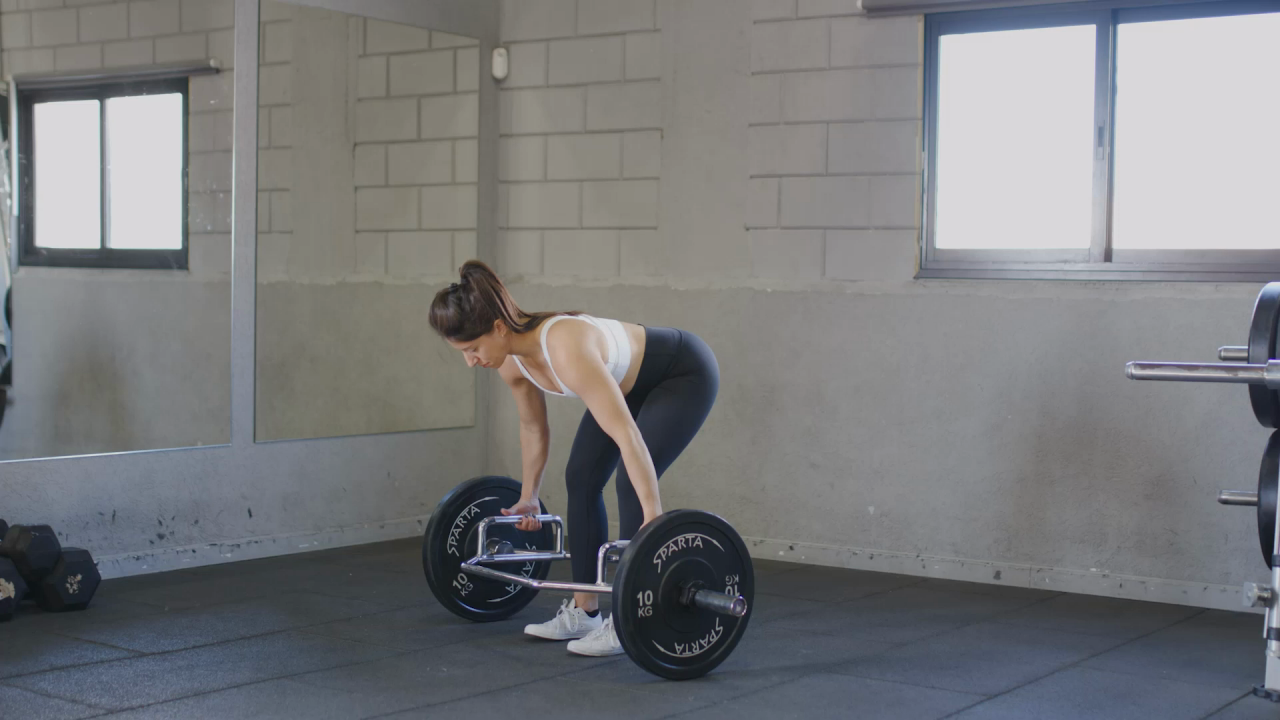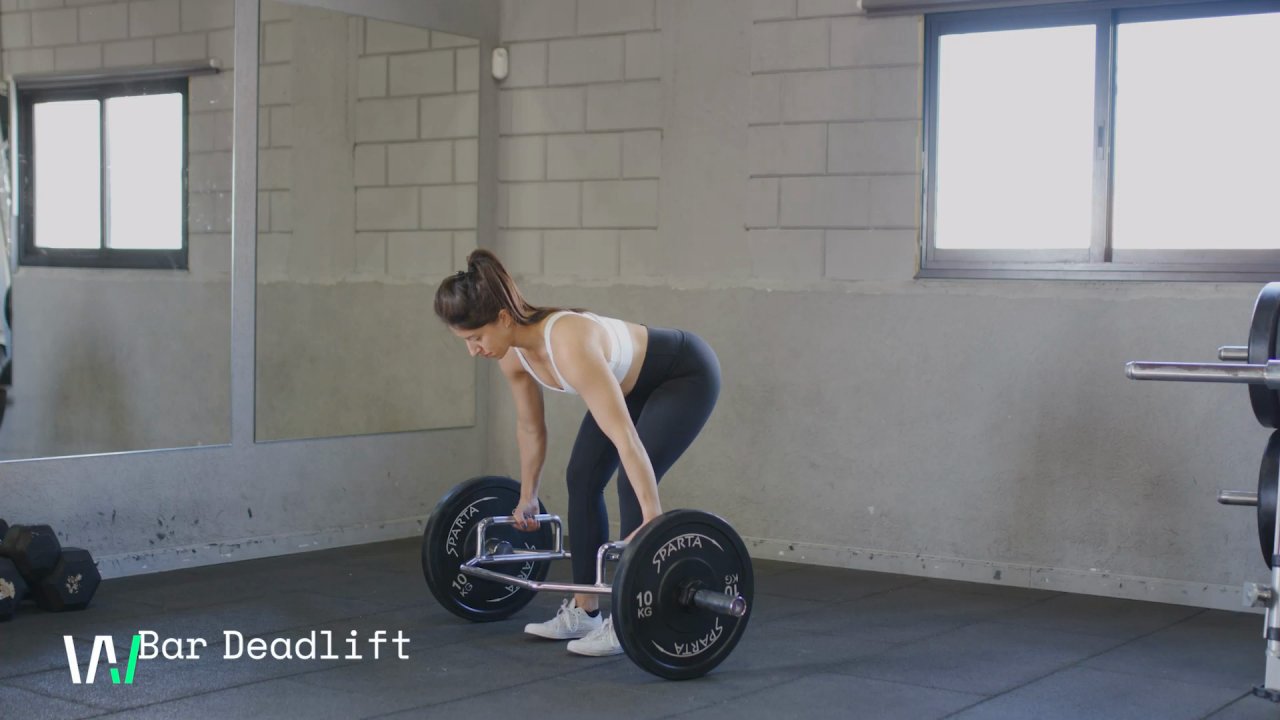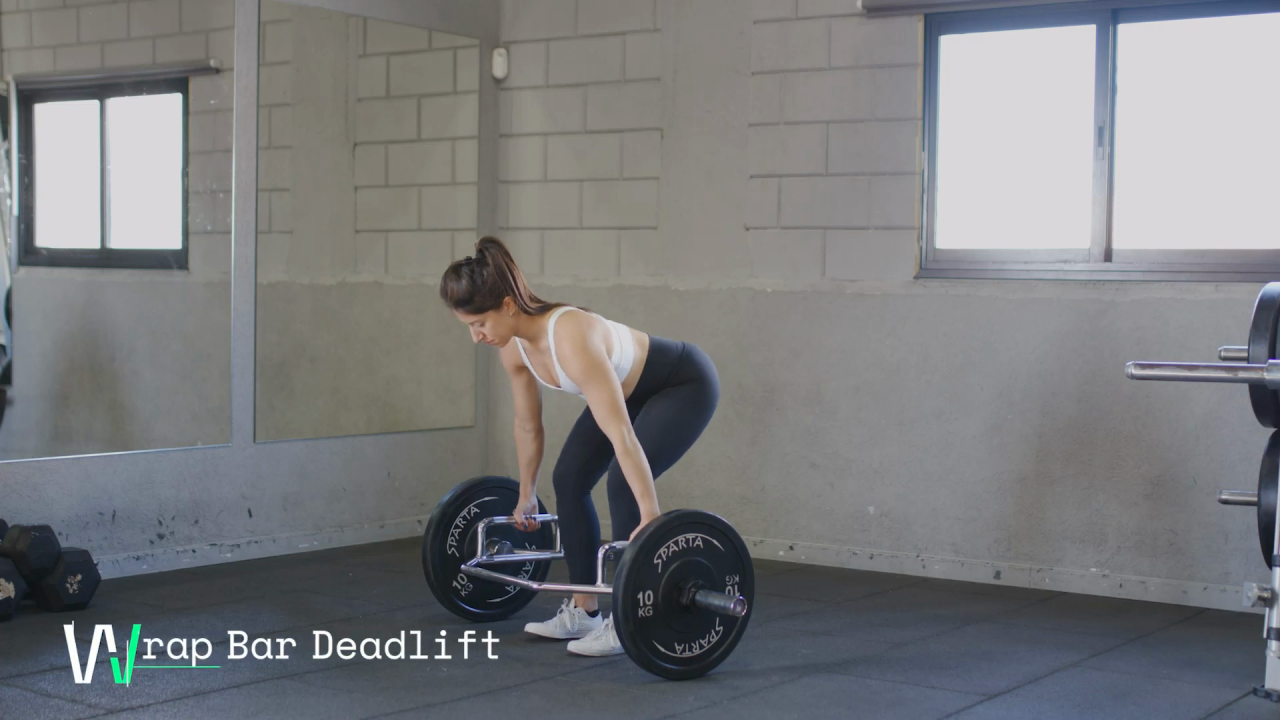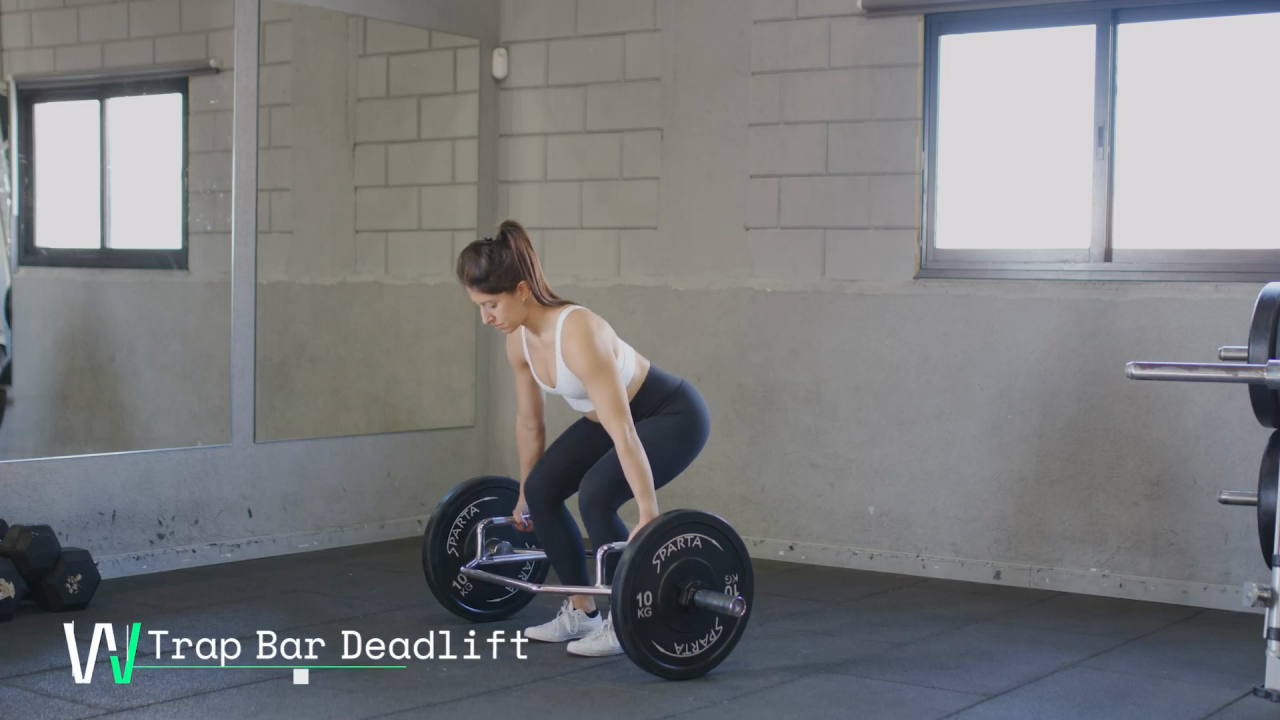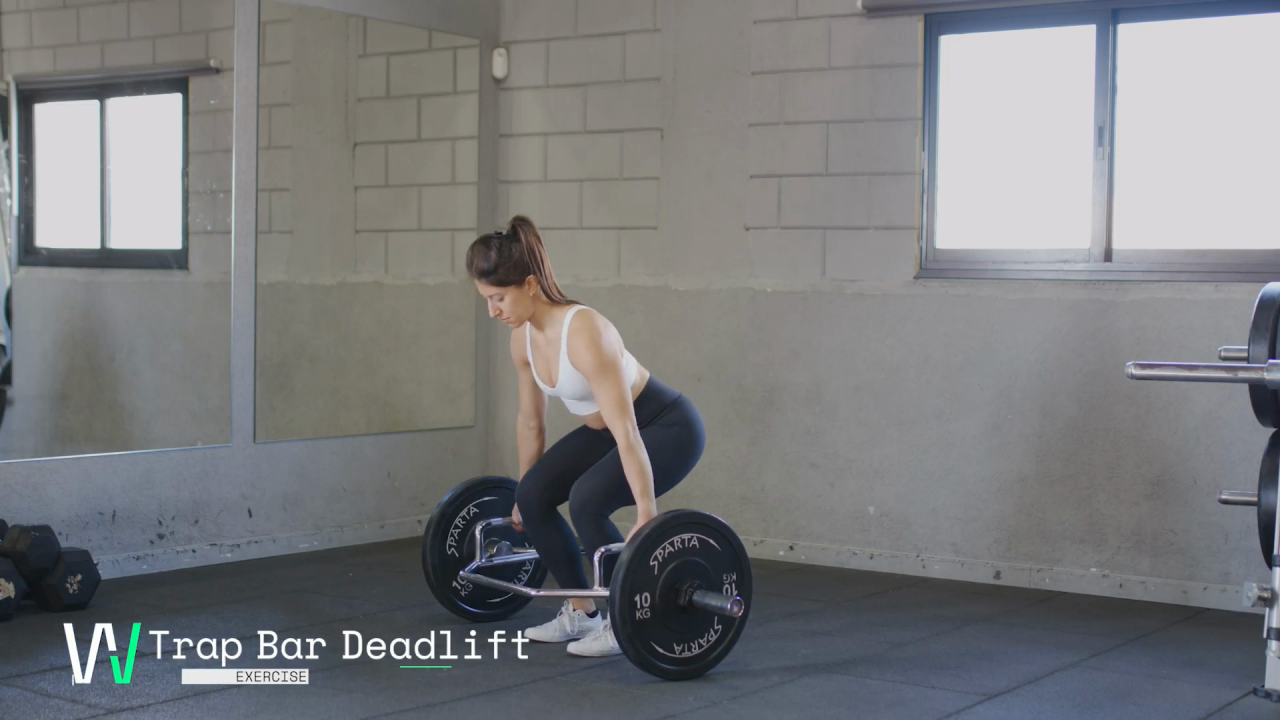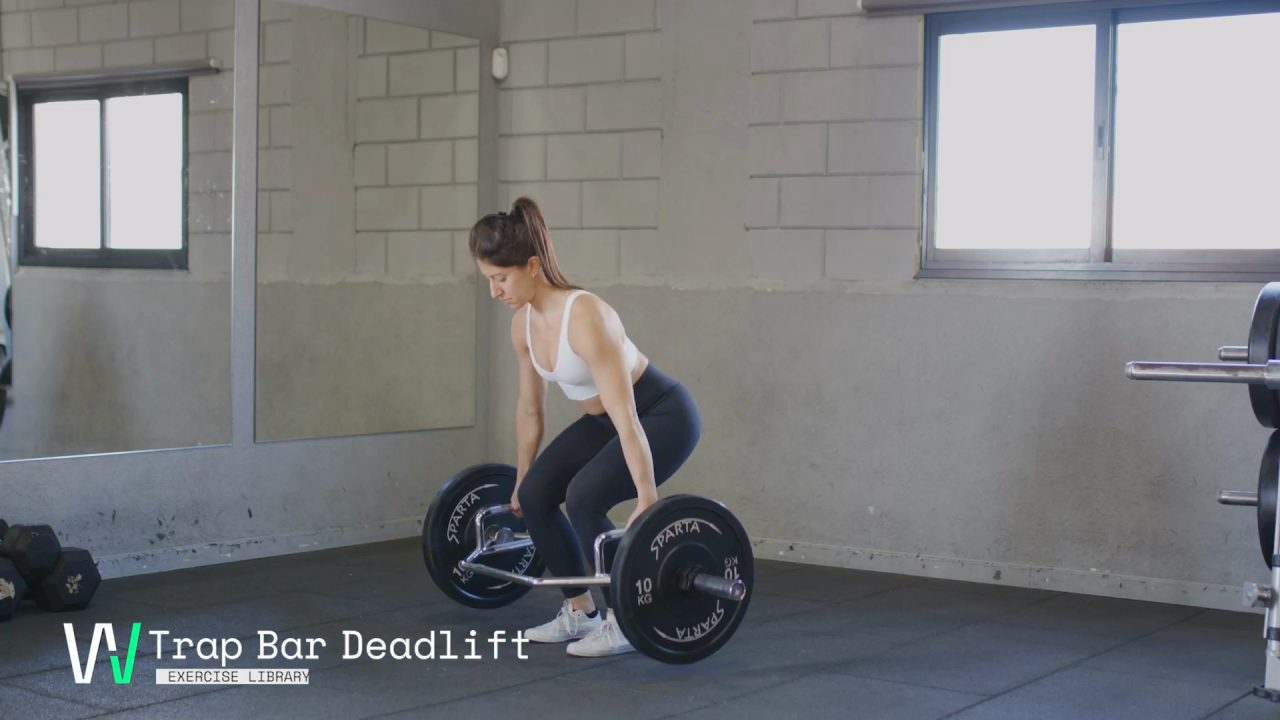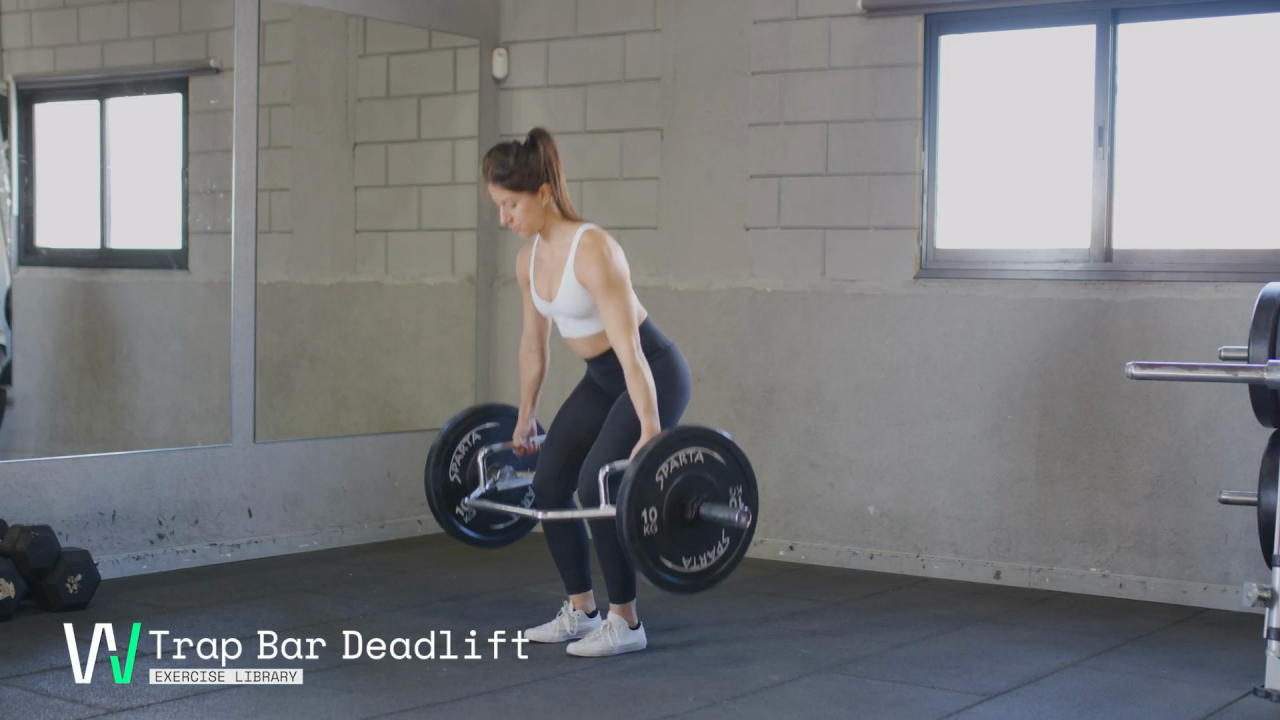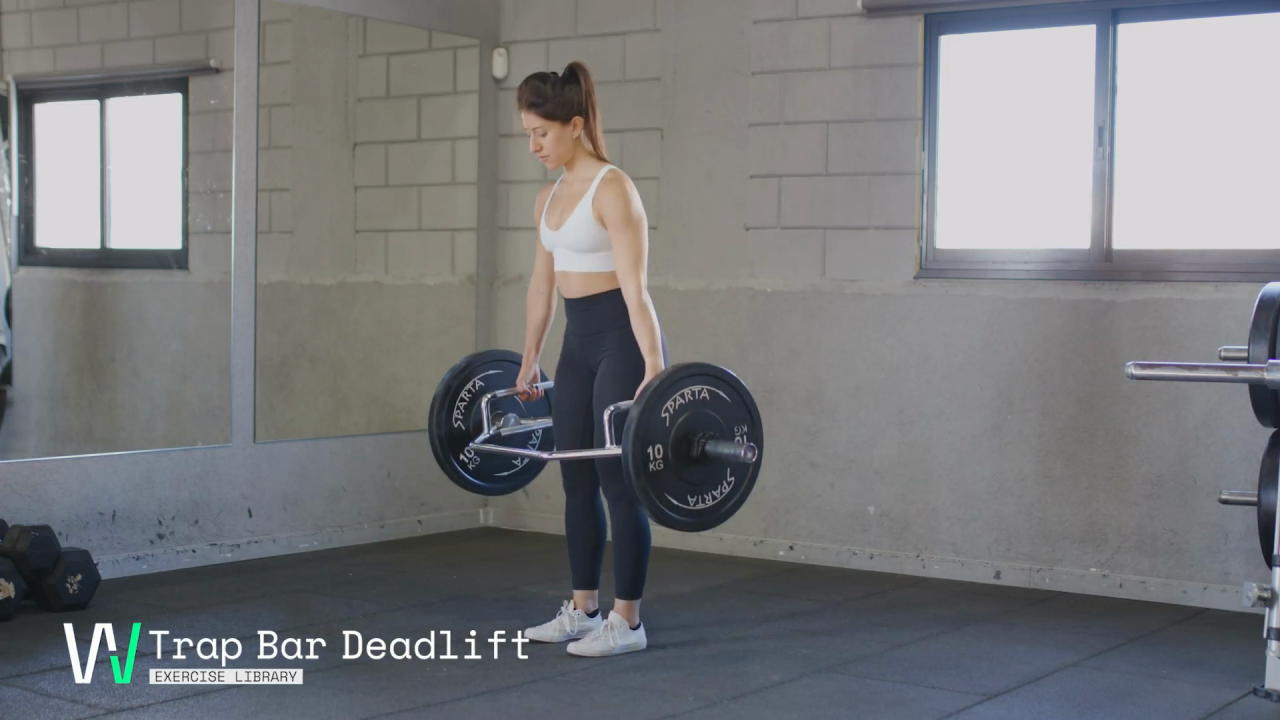
dt=0.3s
person 1, frame 1
left shoulder: (566, 349)
right shoulder: (512, 358)
left elbow: (627, 436)
right elbow: (534, 428)
left wrist: (653, 519)
right wrist: (529, 496)
left hip: (685, 374)
right hip: (631, 380)
left knee: (631, 483)
right knee: (581, 478)
right ankle: (583, 611)
person 1, frame 2
left shoulder: (569, 344)
right shoulder: (513, 352)
left elbow: (624, 436)
right elbow: (530, 427)
left wrist: (653, 519)
right wrist: (528, 497)
left hip: (686, 374)
right hip: (632, 380)
left knee: (631, 484)
right knee: (582, 477)
right ankle: (583, 610)
person 1, frame 3
left shoulder: (570, 338)
right shoulder: (514, 346)
left elbow: (620, 433)
right elbow: (527, 424)
left wrist: (651, 516)
right wrist: (526, 495)
left hip: (684, 384)
right hip: (630, 389)
left knee: (621, 486)
right knee: (568, 479)
right ankle: (582, 611)
person 1, frame 4
left shoulder: (579, 335)
right shoulder: (519, 339)
left elbow: (623, 433)
right elbow: (529, 422)
left wrist: (649, 518)
right wrist: (526, 497)
left hip: (675, 414)
right hip: (612, 413)
left knee: (598, 494)
right knee: (542, 489)
right ankle: (581, 611)
person 1, frame 5
left shoulder: (585, 334)
right shoulder: (523, 339)
left elbow: (626, 434)
right elbow: (530, 422)
left wrist: (647, 517)
right wrist: (520, 494)
left hip: (668, 427)
right hip: (605, 429)
left knee: (587, 501)
right knee: (532, 497)
right ankle: (581, 612)
person 1, frame 6
left shoulder: (586, 317)
right shoulder: (523, 323)
left elbow: (626, 418)
right elbow: (529, 408)
left wrist: (646, 502)
right wrist: (520, 479)
left hip: (663, 415)
right hip: (604, 418)
left knee: (585, 498)
right knee: (535, 495)
left ankle: (625, 621)
right ankle: (580, 611)
person 1, frame 7
left shoulder: (592, 249)
right shoulder: (530, 257)
left elbow: (629, 347)
right elbow: (533, 344)
left wrist: (652, 438)
right wrist: (525, 420)
left hip: (651, 375)
right hip: (599, 379)
left knee: (599, 490)
right knee: (548, 486)
left ankle: (625, 622)
right ankle: (580, 610)
person 1, frame 8
left shoulder: (613, 189)
right shoulder: (551, 195)
left elbow: (636, 288)
right elbow: (542, 283)
left wrist: (654, 371)
right wrist: (529, 361)
left hip: (623, 340)
right hip: (580, 343)
left knee: (618, 480)
right knee: (577, 479)
left ankle: (626, 622)
right ankle: (582, 610)
